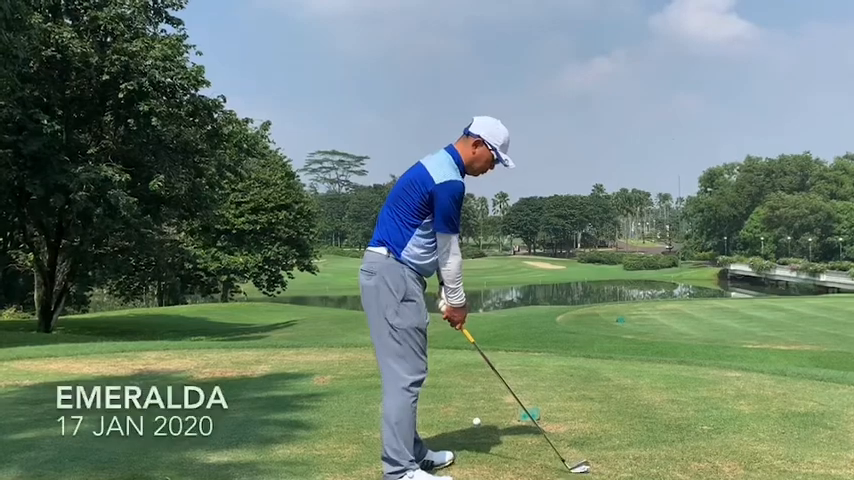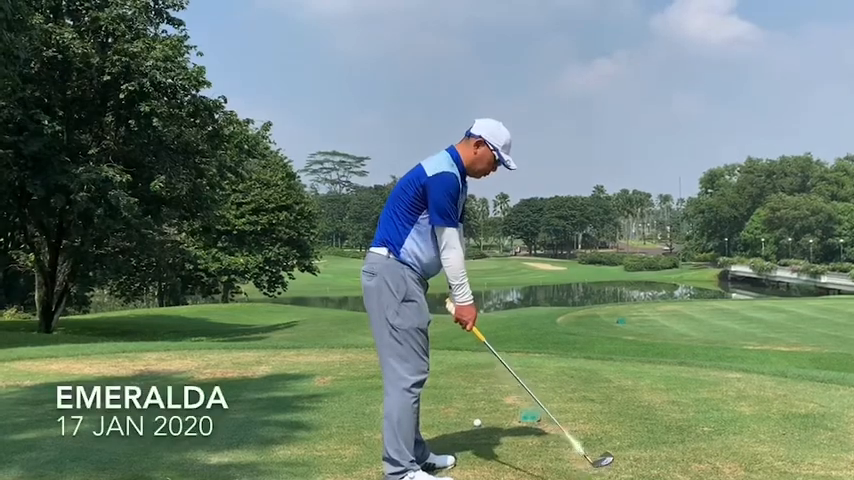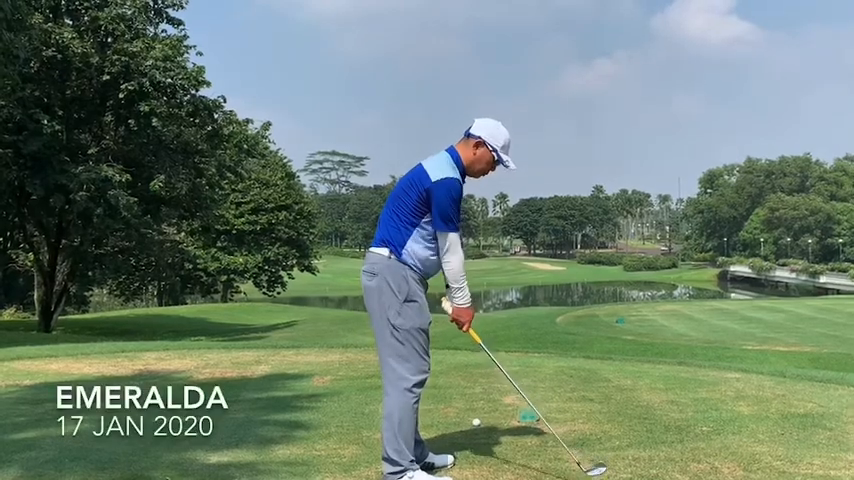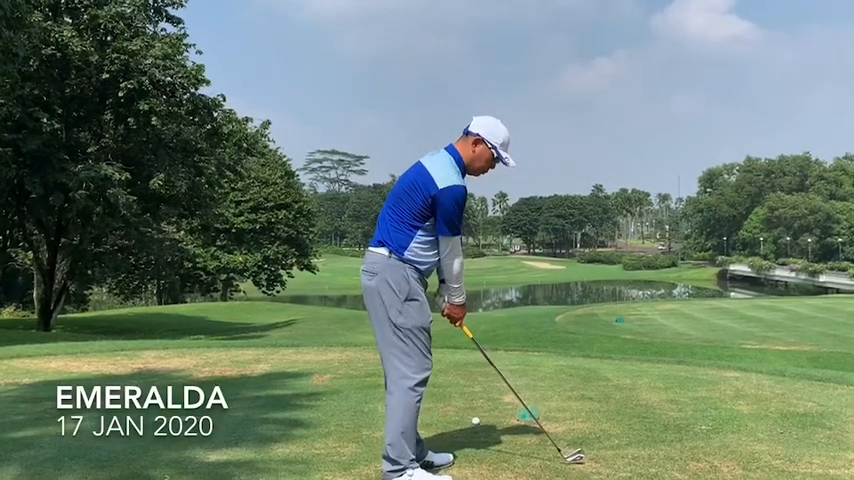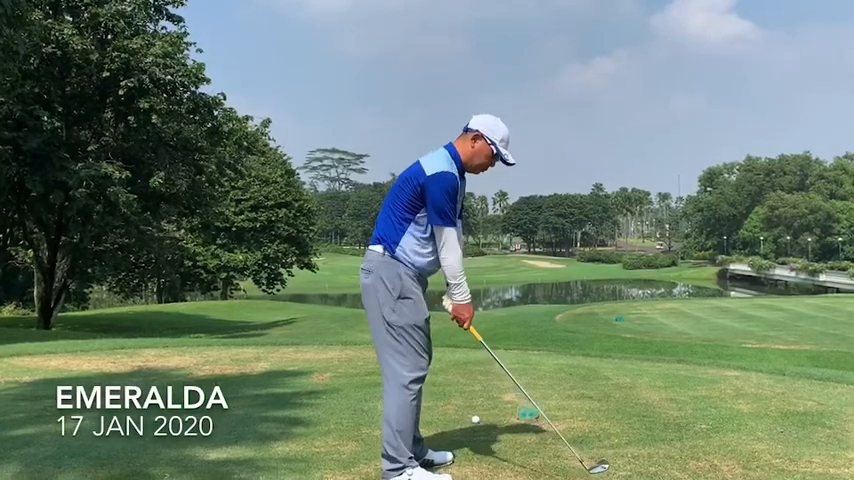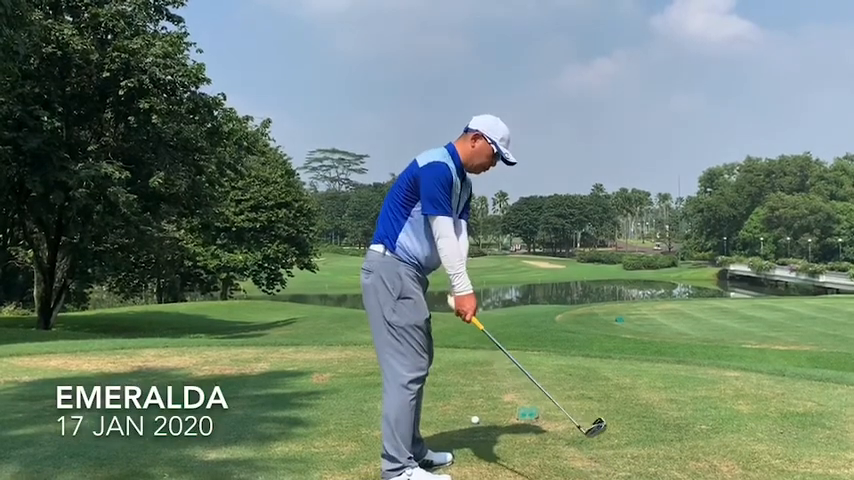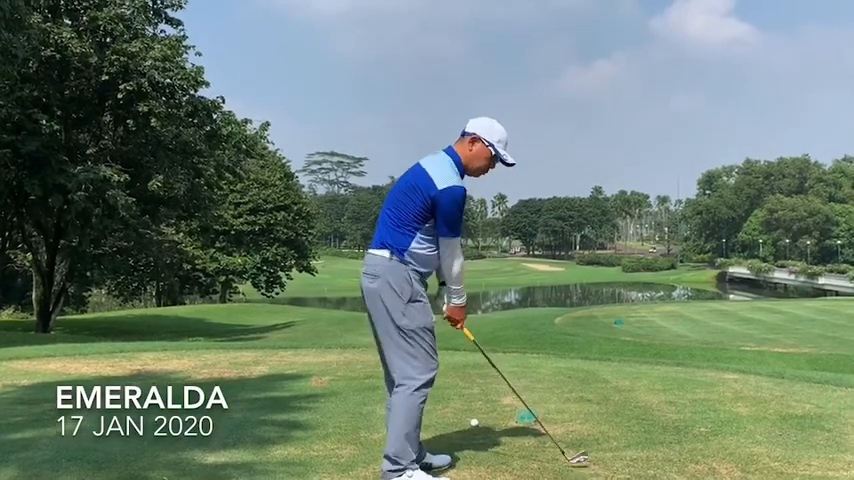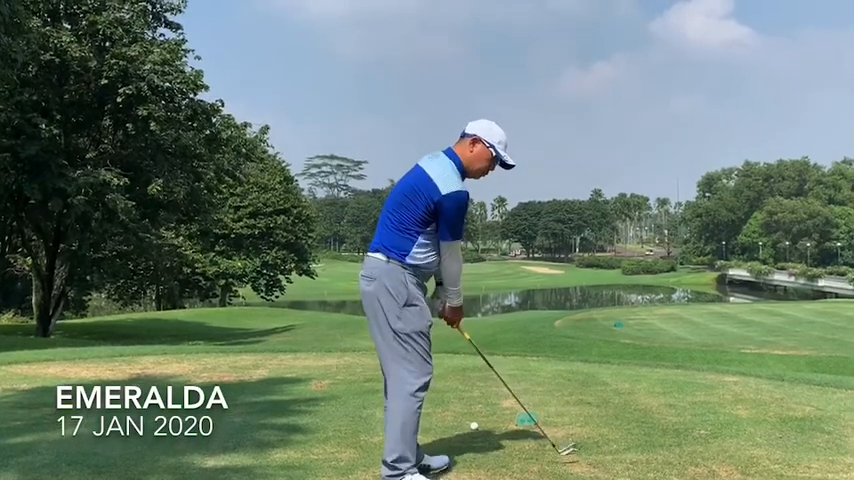
dt=0.3s
person 1, frame 1
left shoulder: (440, 167)
right shoulder: (448, 181)
left elbow: (444, 246)
right elbow: (449, 249)
left wrist: (448, 293)
right wrist: (457, 301)
left hip: (397, 273)
right hip: (392, 274)
left knee: (407, 368)
right knee: (404, 371)
person 1, frame 2
left shoulder: (454, 178)
right shoulder: (443, 176)
left elbow: (453, 242)
right elbow: (449, 246)
left wrist: (457, 295)
right wrist: (465, 299)
left hip: (402, 275)
right hip: (393, 274)
left knee: (410, 369)
right knee: (406, 372)
person 1, frame 3
left shoulder: (443, 170)
right shoulder: (446, 180)
left elbow: (447, 246)
right elbow: (450, 249)
left wrist: (453, 294)
right wrist: (462, 301)
left hip: (397, 273)
right hip: (393, 274)
left knee: (407, 369)
right knee: (407, 372)
person 1, frame 4
left shoulder: (437, 164)
right shoulder: (451, 184)
right elbow: (451, 250)
left wrist: (446, 287)
right wrist: (456, 298)
left hip: (392, 271)
right hip: (395, 274)
left knee: (406, 368)
right knee: (410, 370)
left ankle: (410, 451)
person 1, frame 5
left shoulder: (454, 178)
right shoulder: (440, 174)
left elbow: (452, 238)
right elbow: (446, 243)
left wrist: (455, 292)
right wrist: (462, 296)
left hip: (405, 274)
right hip: (391, 273)
left knee: (414, 364)
right knee: (405, 368)
left ankle: (412, 450)
person 1, frame 6
left shoulder: (461, 182)
right shoulder: (436, 167)
left elbow: (459, 236)
right elbow: (444, 235)
left wrist: (459, 288)
right wrist: (463, 289)
left hip: (408, 273)
right hip: (391, 271)
left knee: (416, 364)
right knee: (405, 368)
left ankle: (412, 451)
person 1, frame 7
left shoulder: (435, 165)
right shoulder: (450, 187)
right elbow: (451, 251)
left wrist: (446, 288)
right wrist: (457, 300)
left hip: (385, 272)
right hip: (396, 276)
left knee: (402, 371)
right knee: (416, 372)
person 1, frame 8
left shoulder: (433, 164)
right shoulder: (452, 190)
right elbow: (451, 252)
left wrist: (441, 287)
right wrist: (453, 300)
left hip: (386, 276)
right hip: (394, 280)
left knee: (402, 374)
right knee: (411, 376)
